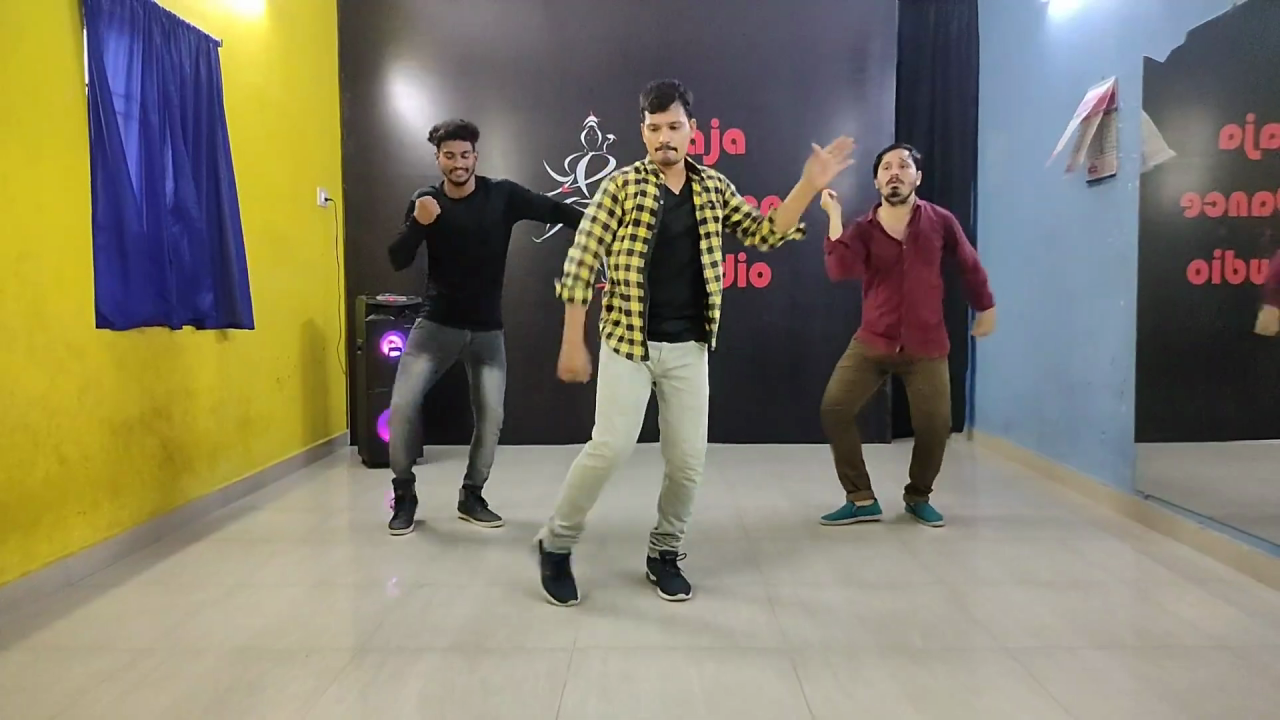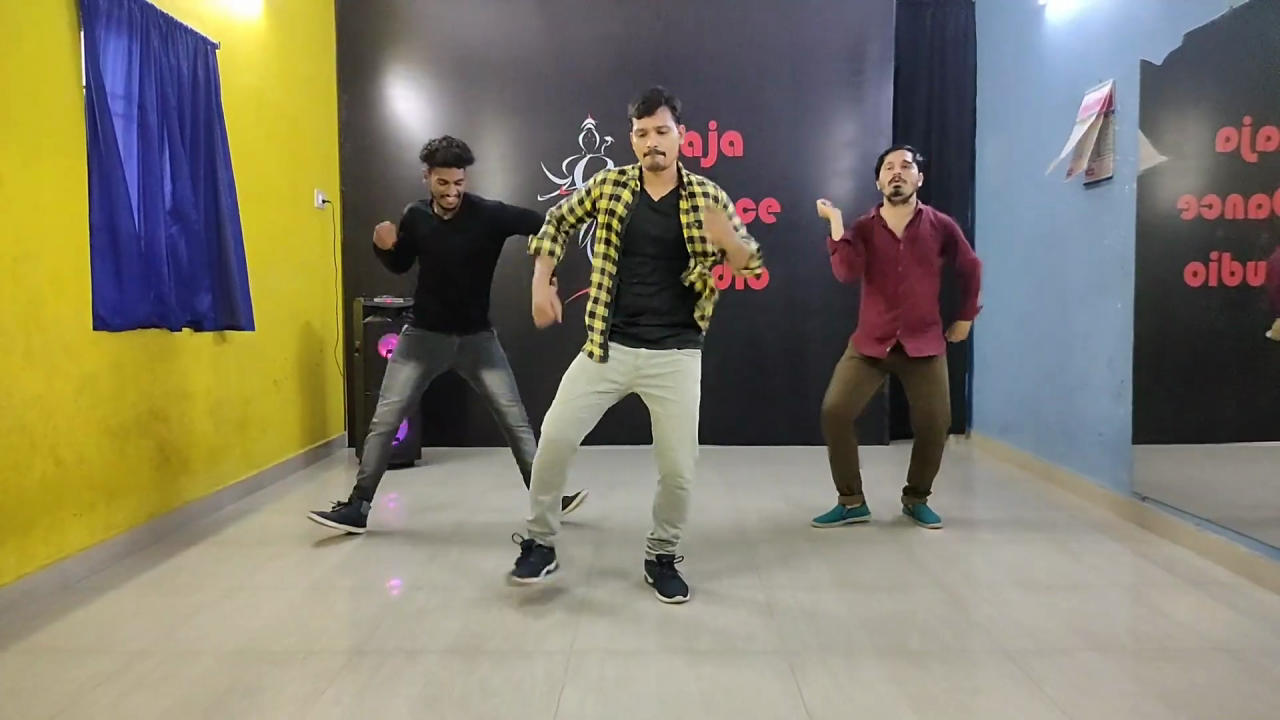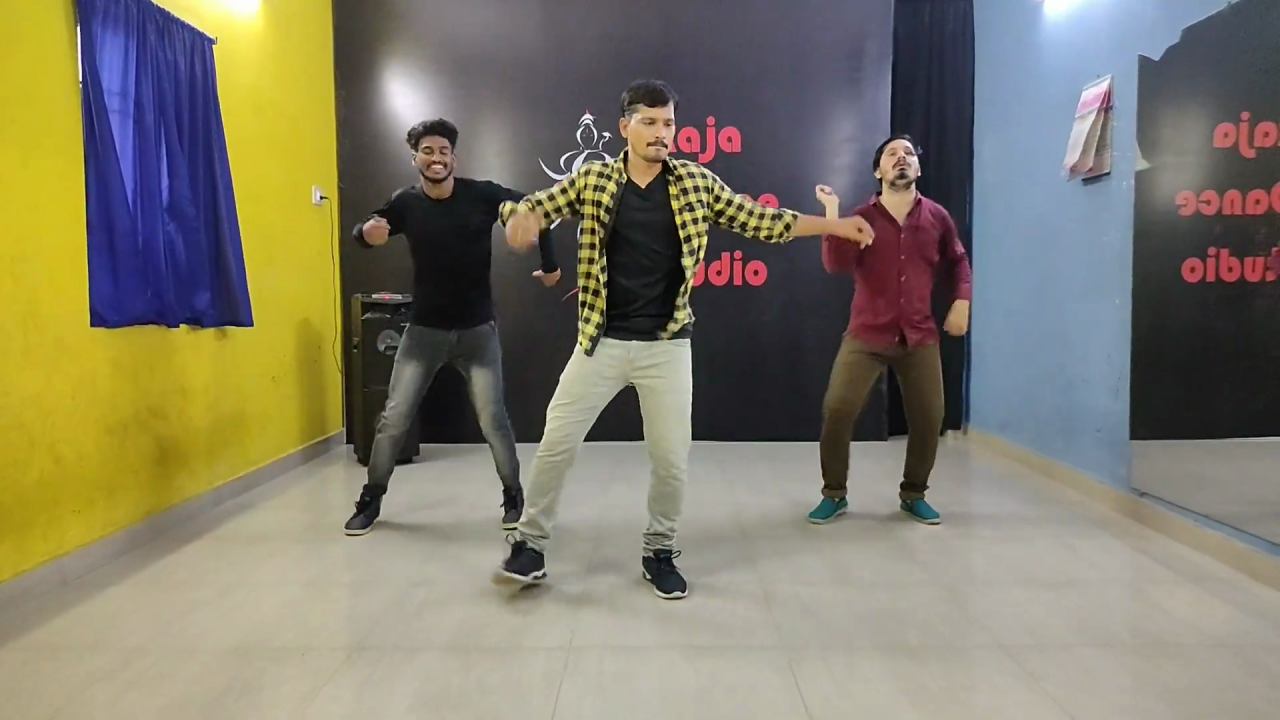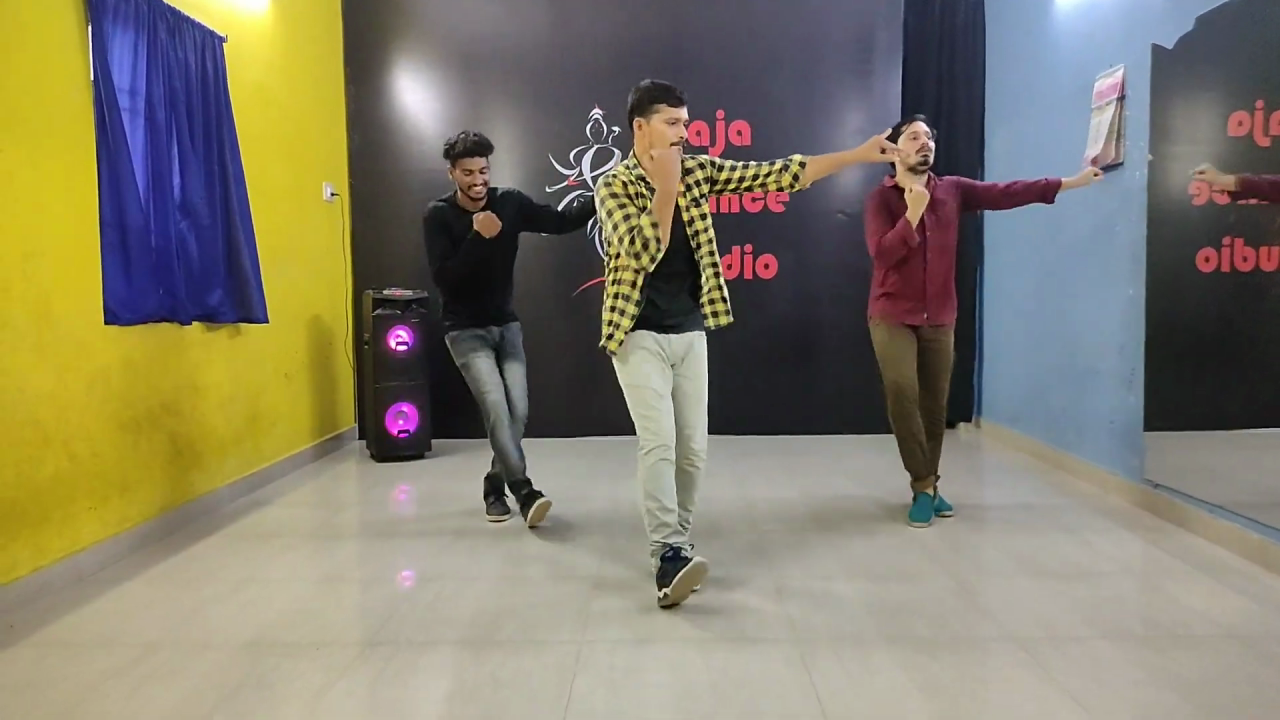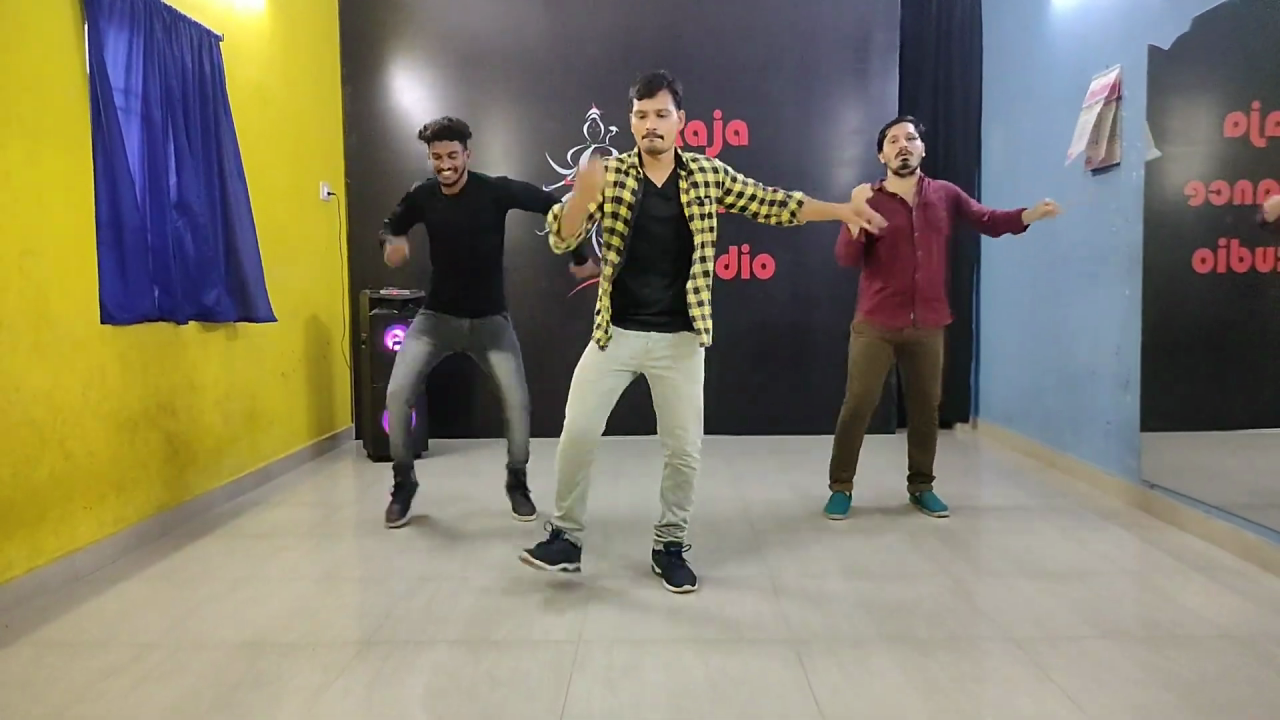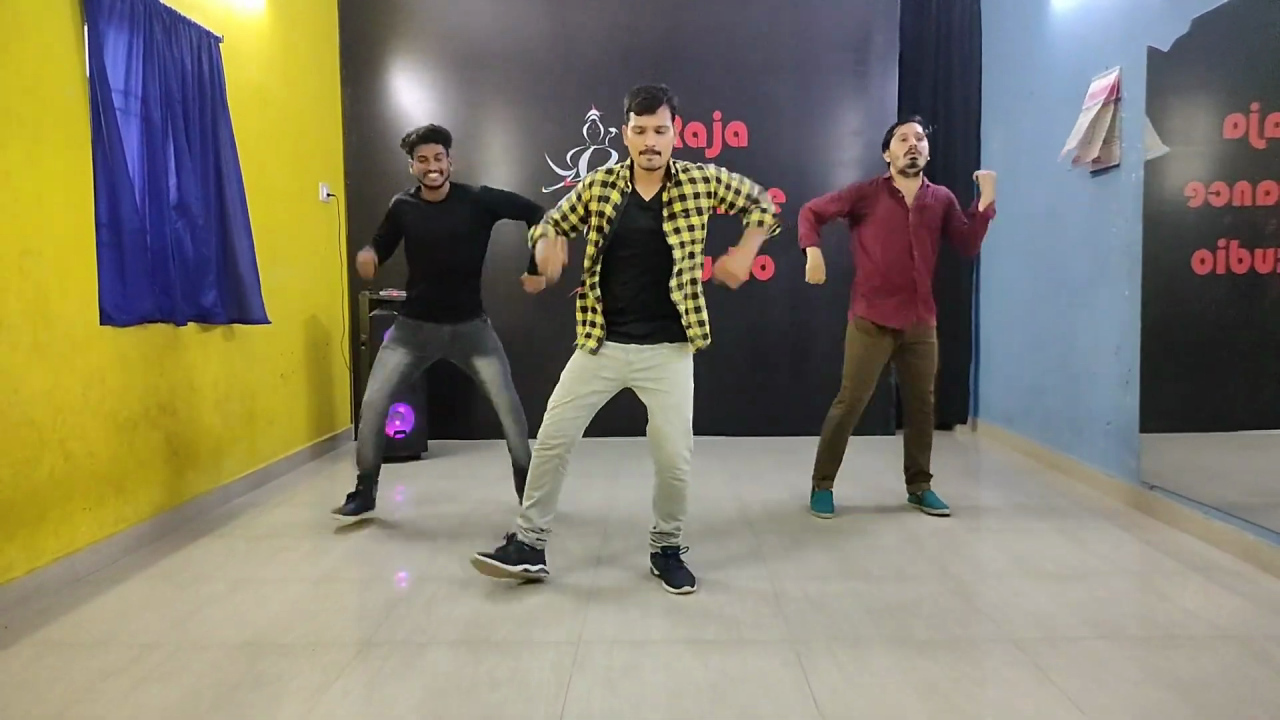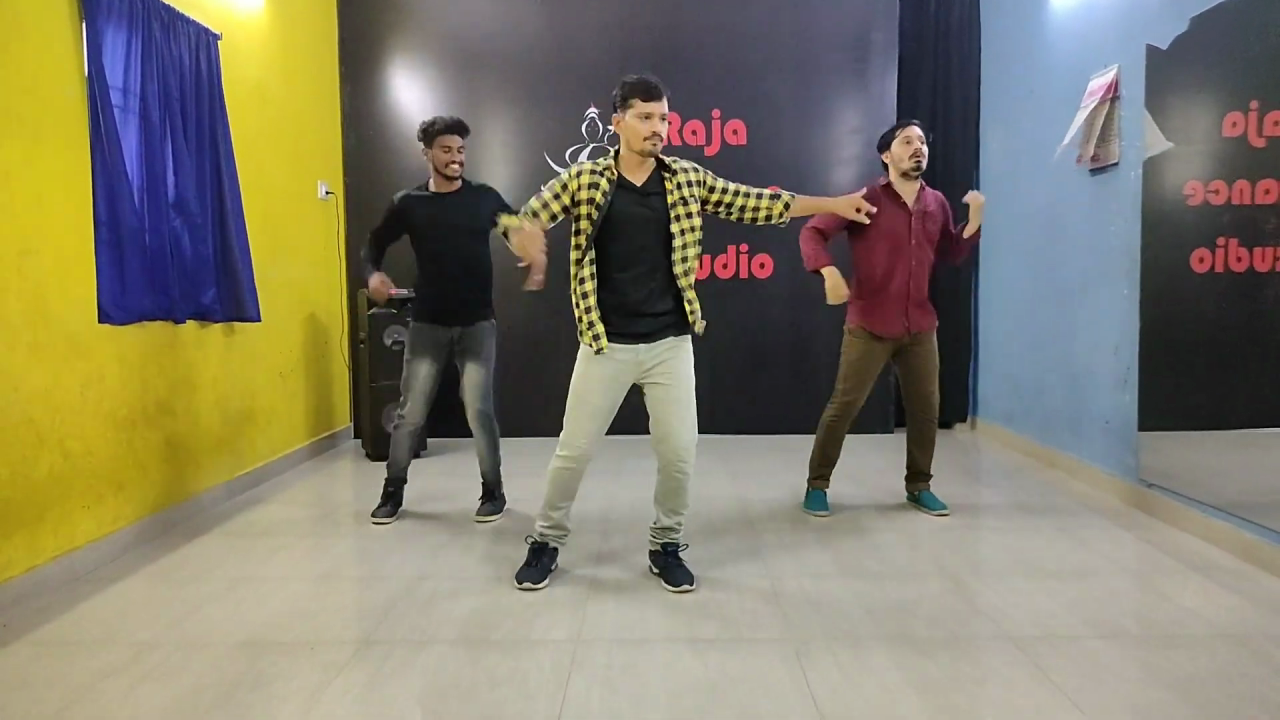
dt=0.5s
person 1, frame 1
left shoulder: (715, 188)
right shoulder: (621, 187)
left elbow: (769, 234)
right elbow: (581, 264)
left wrist: (810, 185)
right wrist: (572, 342)
left hip: (689, 347)
right hip: (628, 342)
left knee: (688, 462)
right knee: (608, 450)
left ankle: (663, 554)
right ankle: (555, 544)
person 1, frame 2
left shoulder: (707, 195)
right shoulder: (609, 186)
left elbow: (747, 261)
right elbow: (558, 223)
left wrist: (728, 239)
right wrist: (541, 284)
left hip: (676, 355)
right hip: (609, 348)
left knee: (678, 469)
right knee: (556, 439)
left ankle: (662, 558)
right ankle: (540, 541)
person 1, frame 3
left shoulder: (695, 183)
right shoulder: (592, 180)
left elbow: (759, 221)
right elbow: (538, 209)
left wrist: (834, 225)
right wrist: (518, 220)
left hip: (665, 345)
right hip: (602, 341)
left knee: (671, 460)
right knee: (558, 442)
left ankle: (659, 553)
right ankle: (527, 544)
person 1, frame 4
left shoulder: (696, 170)
right shoulder: (615, 184)
left elbow: (774, 175)
right elbow: (642, 255)
left wrist: (857, 155)
right wrist: (668, 191)
left hip: (688, 334)
right hip: (638, 334)
left knee: (692, 448)
right knee: (660, 441)
left ankle: (676, 545)
right ankle: (670, 554)
person 1, frame 5
left shoulder: (716, 179)
right shoulder: (611, 175)
left elbow: (770, 206)
right elbow: (562, 238)
left wrist: (842, 210)
right wrist: (581, 197)
left hip: (682, 338)
right hip: (618, 332)
left knee: (684, 450)
right knee: (578, 432)
left ankle: (669, 546)
right ankle: (565, 534)
person 1, frame 6
left shoulder: (701, 181)
right shoulder: (598, 186)
left elbow: (762, 206)
right elbow: (551, 226)
left wrist: (745, 253)
right wrist: (546, 248)
left hip: (668, 350)
right hip: (603, 344)
left knee: (674, 459)
right knee: (552, 439)
left ankle: (666, 548)
right ankle: (529, 543)
person 1, frame 7
left shoulder: (685, 178)
right shoulder: (585, 179)
left elbow: (751, 204)
right elbow: (536, 214)
left wrist: (828, 203)
right wrist: (528, 241)
left hip: (669, 345)
right hip: (605, 344)
left knee: (678, 454)
right knee: (576, 448)
left ankle: (664, 546)
right ankle: (546, 541)
person 2, frame 1
left shoulder: (504, 194)
right shoulder: (425, 200)
left elbow: (562, 213)
right elbow: (397, 259)
right wrist: (418, 225)
left hip: (486, 330)
right hip: (436, 326)
left knee: (491, 417)
right knee: (402, 406)
left ankle: (471, 496)
right ankle: (404, 495)
person 2, frame 2
left shoulder: (492, 215)
right shoulder: (415, 218)
left elbow: (547, 225)
right elbow: (400, 265)
right wrist: (385, 247)
left hip: (476, 337)
right hip: (424, 335)
left knee: (514, 416)
right knee: (385, 419)
right ankle: (357, 506)
person 2, frame 3
left shoulder: (483, 194)
right shoulder: (405, 203)
right elbow: (365, 232)
left wrist: (550, 262)
right wrist: (367, 231)
left hip: (477, 330)
right hip: (425, 330)
left knee: (491, 418)
right knee: (394, 419)
left ankle: (512, 495)
right ankle: (371, 499)
person 2, frame 4
left shoulder: (511, 203)
right shoulder: (438, 215)
left elbow: (561, 222)
right elbow: (444, 278)
right wrist: (479, 238)
left hip: (505, 325)
right hip: (464, 328)
left knee: (517, 409)
right knee: (495, 405)
left ankle: (495, 486)
right ankle: (524, 490)
person 2, frame 5
left shoulder: (500, 188)
right shoulder: (421, 196)
left elbow: (552, 205)
right elbow: (391, 228)
left wrist: (582, 255)
right wrist: (392, 244)
left hip: (490, 317)
right hip: (440, 315)
left knee: (516, 399)
right knee: (397, 393)
left ankle: (516, 482)
right ankle: (403, 486)
person 2, frame 6
left shoulder: (480, 200)
right shoulder: (402, 207)
left elbow: (537, 215)
right elbow: (382, 246)
left wrist: (536, 268)
right wrist: (368, 256)
left hip: (469, 325)
right hip: (415, 324)
left knee: (507, 402)
right knee: (374, 399)
left ankle: (526, 480)
right ankle: (364, 490)
person 2, frame 7
left shoulder: (484, 198)
right shoulder: (408, 203)
left elbow: (516, 233)
right elbow: (374, 246)
right wrist: (372, 274)
left hip: (477, 324)
right hip: (428, 325)
left knee: (479, 410)
right knee: (412, 412)
left ankle: (493, 490)
right ankle: (393, 489)
person 3, frame 1
left shoulder: (940, 221)
right shoulder: (864, 228)
left elbow: (968, 262)
right elbow: (840, 271)
left wrist: (987, 305)
right wrist: (834, 218)
left hip: (927, 346)
right hip: (872, 343)
left knee: (935, 426)
right knee: (836, 411)
left ankle: (918, 497)
right ankle: (861, 499)
person 3, frame 2
left shoulder: (940, 225)
right shoulder: (863, 228)
left elbow: (969, 267)
right elbow: (846, 272)
left wrist: (966, 316)
right wrist: (835, 221)
left hip: (925, 346)
right hip: (869, 345)
left knee: (935, 425)
right knee: (834, 411)
left ankle: (916, 499)
right ankle: (851, 502)
person 3, frame 3
left shoulder: (937, 217)
right shoulder: (862, 215)
left elbow: (957, 260)
right elbow: (837, 265)
left wrist: (963, 299)
right wrist: (832, 216)
left hip: (920, 337)
right hip: (866, 335)
left knee: (928, 418)
right knee: (839, 409)
left ankle: (913, 495)
right ankle: (834, 493)
person 3, frame 4
left shoulder: (953, 190)
right shoulder: (880, 199)
left elbow: (1008, 193)
right elbow: (883, 253)
left wrist: (1070, 182)
right wrist: (912, 213)
left hip: (938, 317)
right hip: (892, 314)
left knee: (935, 403)
right knee: (902, 391)
left ankle: (928, 483)
right ankle: (922, 486)
person 3, frame 5
left shoulder: (945, 194)
right shoulder: (870, 202)
left elbow: (987, 220)
right elbow: (848, 259)
left wrist: (1030, 215)
left hip: (928, 322)
right hip: (876, 321)
left knee: (926, 407)
right knee: (858, 402)
left ankle: (921, 486)
right ankle: (840, 486)
person 3, frame 6
left shoulder: (941, 200)
right shoulder: (866, 194)
left elbow: (968, 243)
right elbow: (810, 212)
left wrist: (986, 202)
right wrist: (813, 252)
left hip: (920, 321)
right hip: (872, 318)
left knee: (921, 405)
right knee: (851, 400)
left ankle: (920, 486)
right ankle: (822, 485)
person 3, frame 7
left shoulder: (937, 204)
right shoulder: (869, 200)
left elbow: (952, 250)
right elbow: (812, 232)
left wrist: (975, 221)
right wrist: (828, 272)
left hip: (920, 325)
right hip: (869, 325)
left knee: (925, 407)
right knee: (844, 405)
left ankle: (918, 485)
right ankle: (818, 483)
